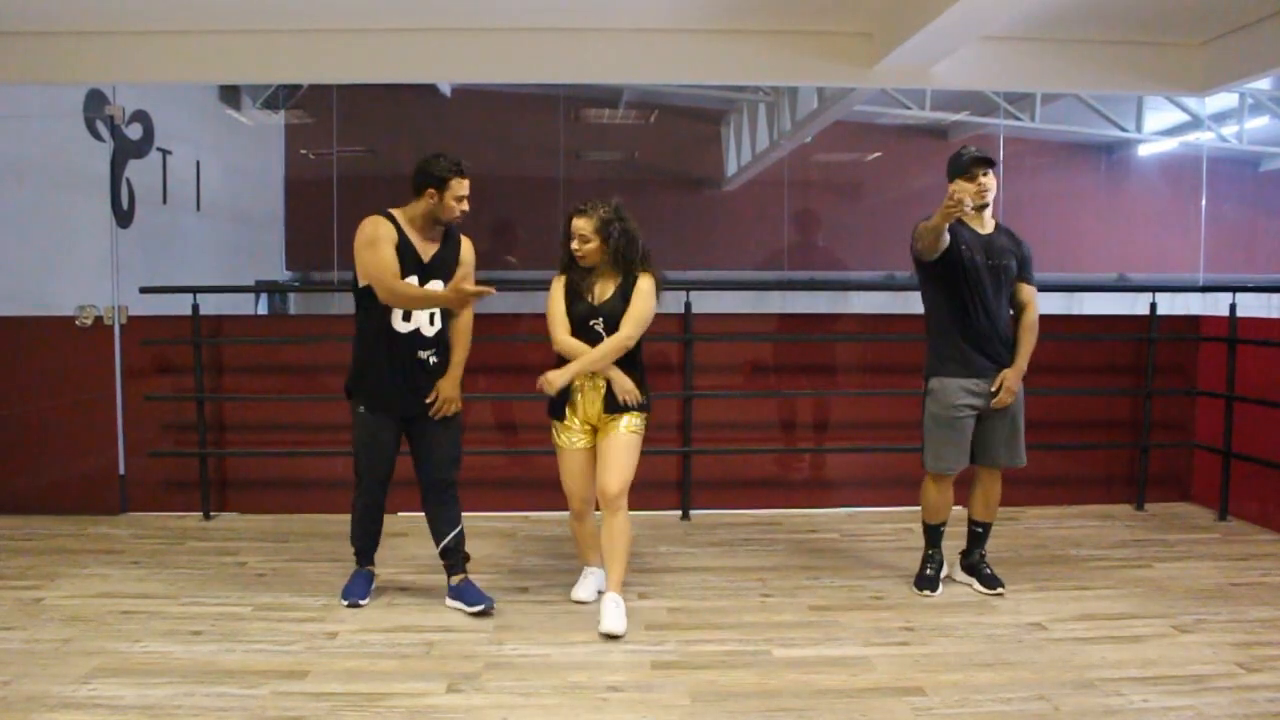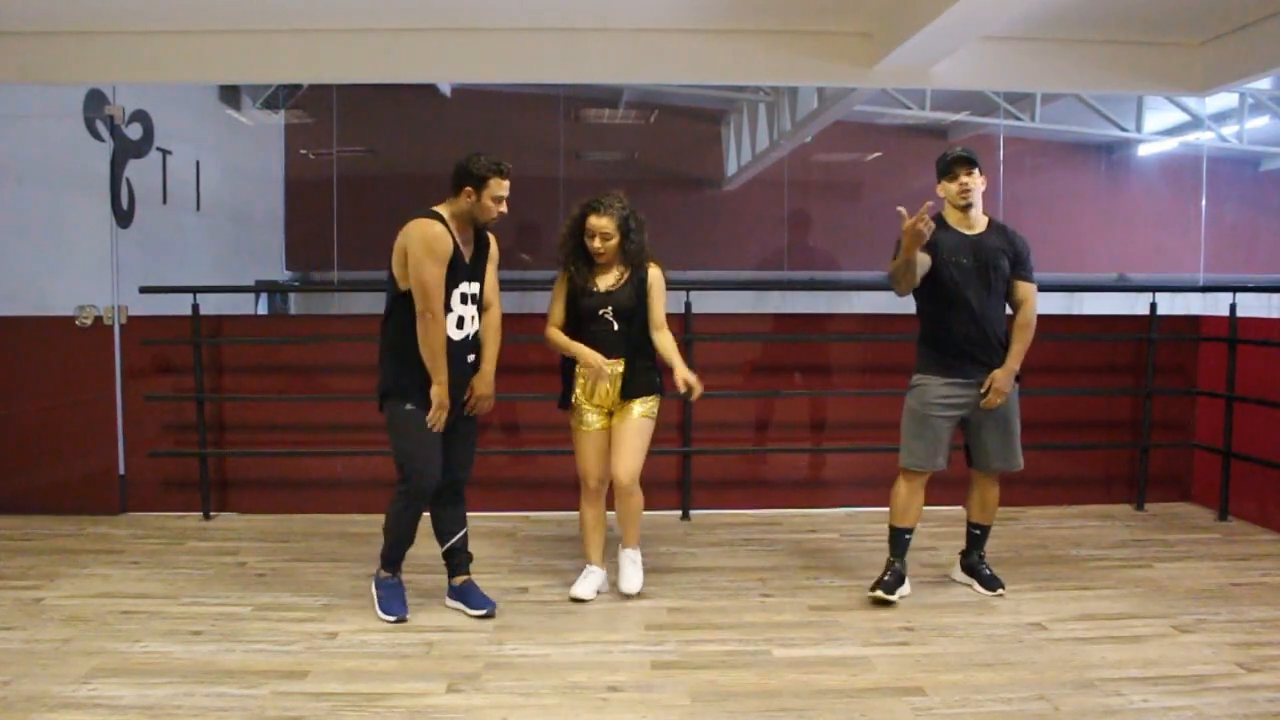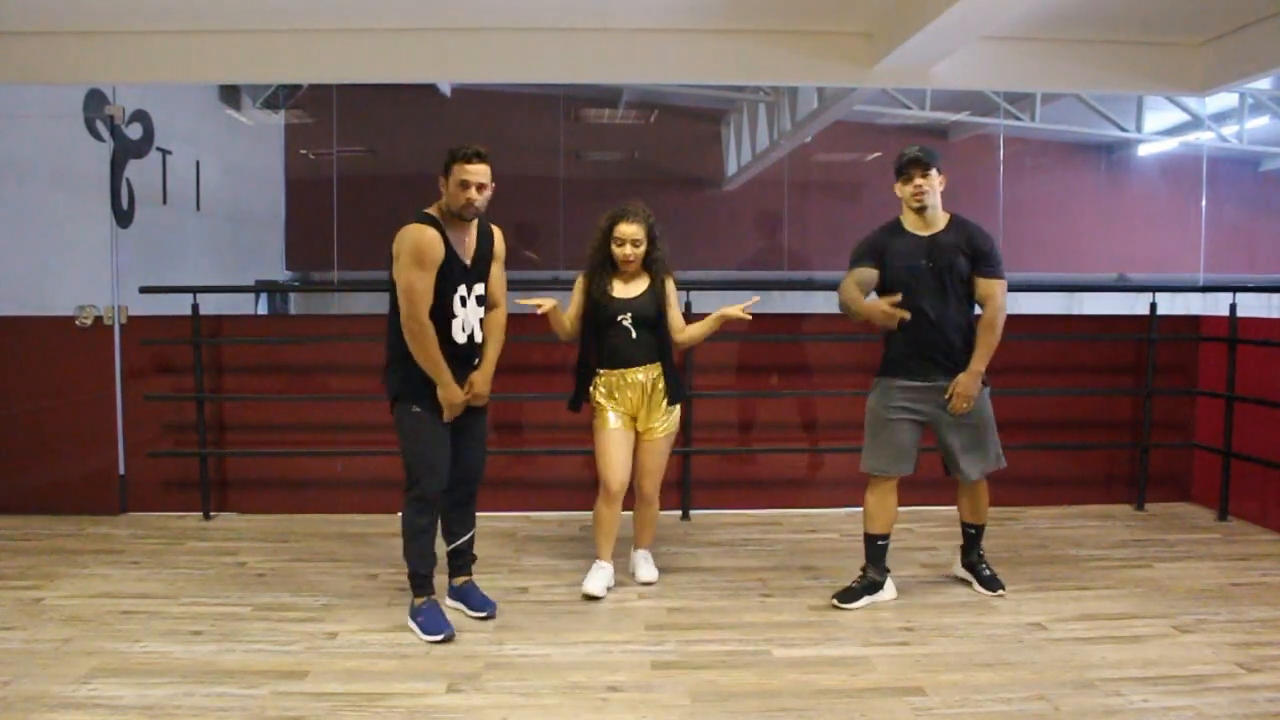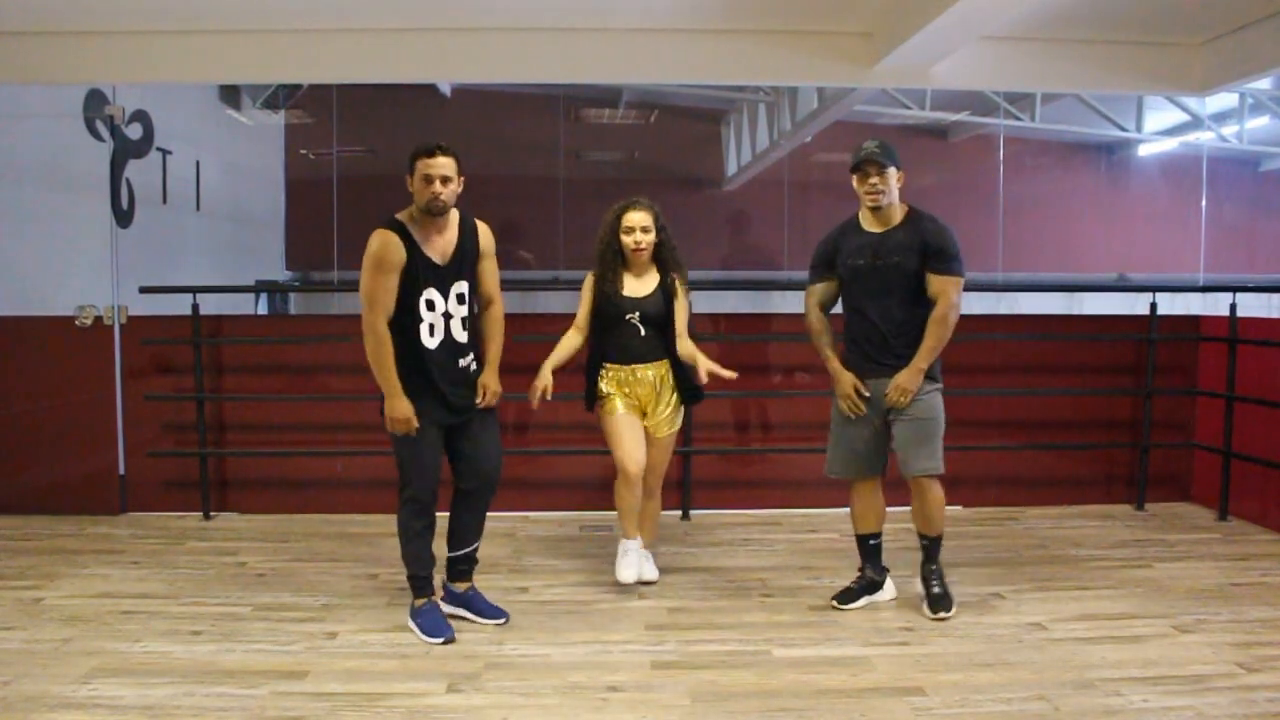
dt=0.3s
person 1, frame 1
left shoulder: (461, 245)
right shoulder: (377, 229)
left elbow: (463, 314)
right elbow: (388, 291)
left wrist: (453, 375)
right wrist: (448, 297)
left hip: (433, 383)
right hip: (379, 386)
left knee: (441, 483)
right knee: (371, 481)
left ankle: (457, 578)
right ankle: (363, 566)
person 1, frame 2
left shoulder: (486, 242)
right shoulder: (425, 232)
left elbow: (490, 309)
right elbow: (428, 313)
left wrist: (487, 373)
right wrist: (438, 385)
left hip: (459, 383)
right hip: (412, 383)
left knee: (453, 484)
right knee: (420, 481)
left ankle: (459, 579)
right ankle: (388, 572)
person 1, frame 3
left shoulder: (492, 237)
right shoulder: (420, 236)
right elbow: (414, 319)
left wrist: (484, 372)
right wrist: (443, 384)
left hip: (467, 382)
right hip: (421, 386)
left knee: (465, 483)
right knee: (428, 488)
left ankle: (461, 579)
right ankle: (422, 598)
person 1, frame 4
left shoulder: (478, 233)
right shoulder: (388, 242)
left elbow: (491, 304)
right elbow: (374, 323)
left wrist: (491, 371)
right wrist: (393, 396)
left hip: (464, 383)
right hip: (413, 390)
left knee: (482, 478)
right knee: (420, 494)
left ankle: (459, 587)
right ankle: (423, 599)
person 2, frame 1
left shoulder: (1014, 244)
right shoulder: (943, 231)
left elbow: (1028, 310)
right elbow: (926, 242)
left wrist: (1018, 369)
right wrist: (942, 218)
left hip: (1002, 376)
right hip: (951, 375)
left knee: (991, 469)
right knee: (941, 471)
left ankle: (973, 558)
right ankle: (933, 556)
person 2, frame 2
left shoulder: (1010, 241)
right shoulder: (926, 237)
left elbow: (1026, 308)
right elbow: (903, 282)
left wrist: (1009, 369)
right wrist: (908, 247)
left hip: (994, 377)
right hip: (937, 376)
left knee: (989, 472)
right knee: (914, 469)
left ankle: (972, 559)
right ankle: (897, 564)
person 2, frame 3
left shoulder: (974, 239)
right shoulder: (880, 242)
left elbow: (994, 307)
right elbow: (849, 291)
left wrist: (975, 372)
right wrist: (868, 309)
left hip: (959, 378)
right hip: (897, 381)
left knee: (975, 474)
right knee: (882, 475)
left ankle: (971, 558)
right ankle: (875, 575)
person 2, frame 4
left shoulder: (931, 234)
right shoulder: (837, 242)
left elbow: (947, 306)
right elbow: (815, 307)
left wrist: (916, 370)
right wrist: (835, 369)
left hip: (914, 377)
right hip: (858, 378)
left knee: (922, 475)
right knee: (862, 476)
left ankle: (932, 568)
right ankle: (873, 574)
person 3, frame 1
left shoulder: (641, 283)
right shoulder: (565, 283)
left elbow: (624, 339)
right elbow: (560, 340)
left wrist: (568, 370)
right wrist: (609, 372)
left hip: (620, 401)
right hip: (573, 400)
left knee: (612, 494)
right knee: (578, 501)
left ankle: (614, 596)
right ankle: (591, 569)
person 3, frame 2
left shoulder: (647, 273)
right shoulder: (571, 275)
left elbow: (659, 330)
right elbow: (553, 329)
left wrist: (679, 367)
right wrist: (582, 352)
left hip: (635, 385)
right hip: (587, 385)
left knee: (625, 477)
right knee: (592, 482)
left ankle: (630, 552)
right ankle: (593, 567)
person 3, frame 3
left shoulder: (662, 283)
right shoulder: (590, 281)
left elbow: (681, 335)
right elbow: (571, 331)
left wrist: (720, 317)
right wrist: (553, 310)
left hip: (657, 390)
right hip: (610, 392)
left knee: (648, 488)
right knee: (613, 484)
left ankle: (642, 552)
right ankle: (602, 563)
person 3, frame 4
left shoulder: (672, 281)
right shoulder: (599, 279)
left elbow: (680, 339)
right elbow: (578, 332)
left wrist: (701, 361)
right wrist: (548, 366)
left hip: (663, 385)
right hip: (616, 386)
left knee: (652, 482)
right knee: (631, 468)
left ankle: (644, 550)
right ankle: (628, 540)
